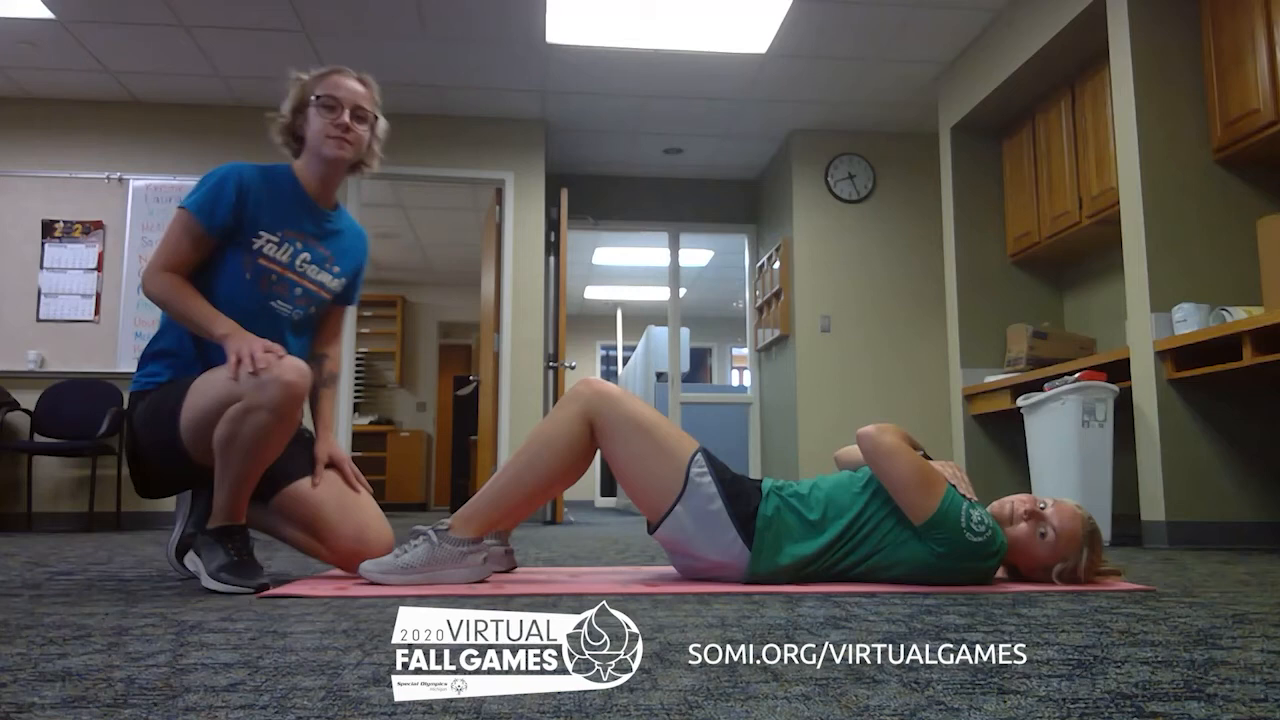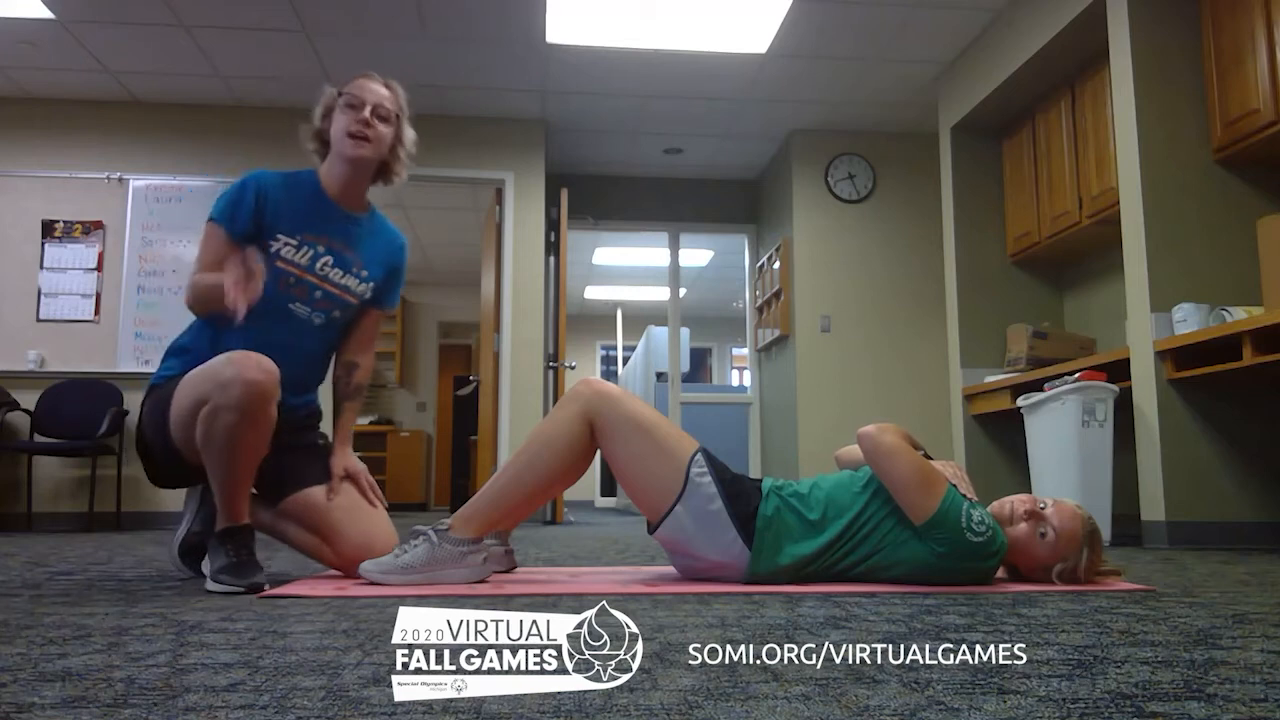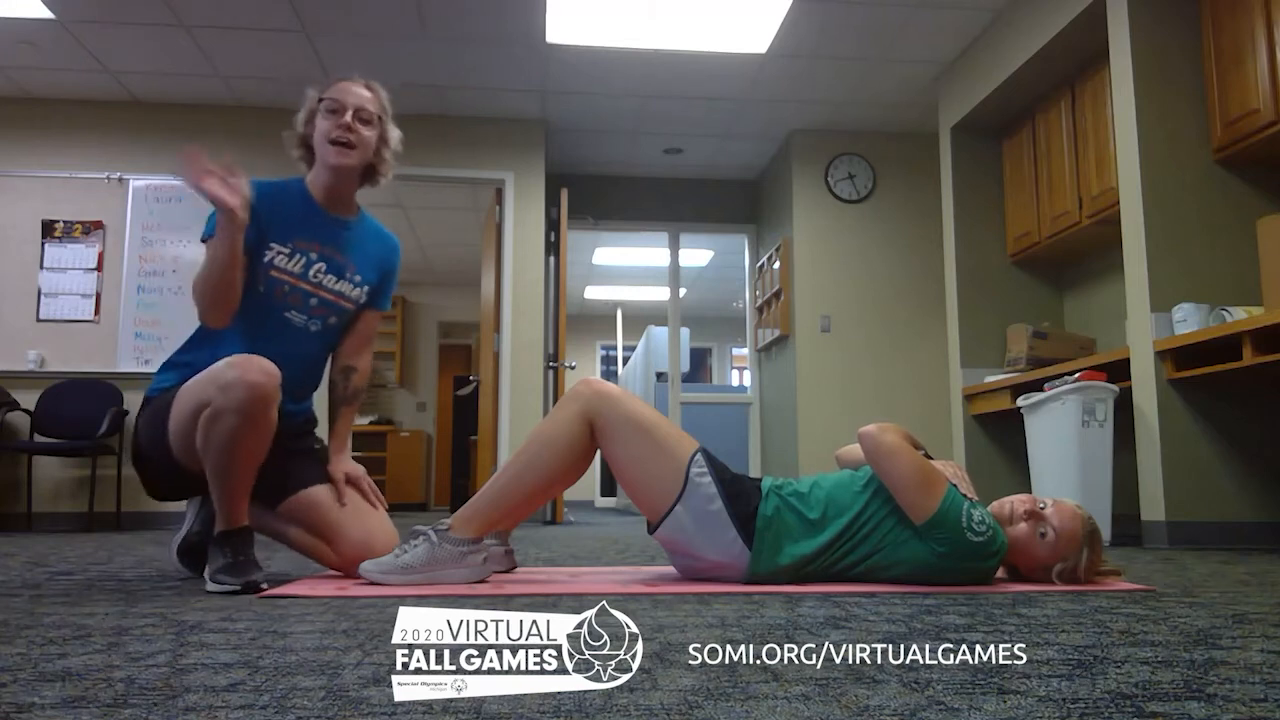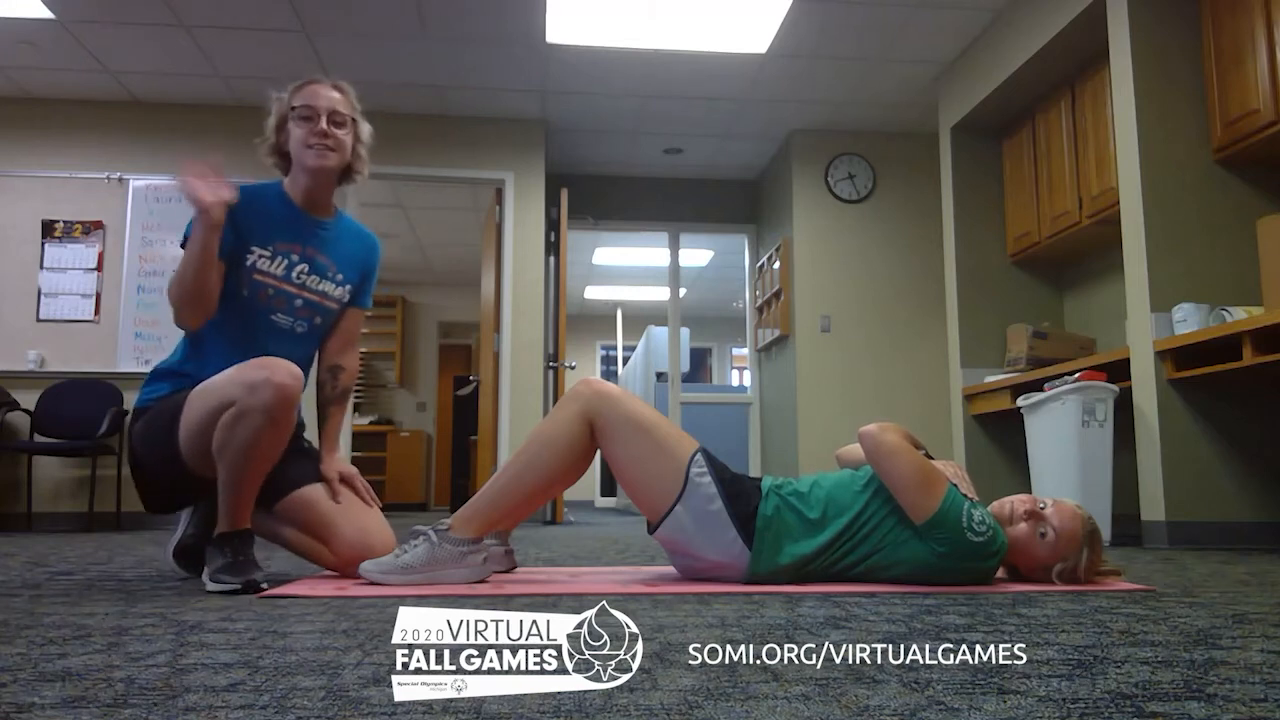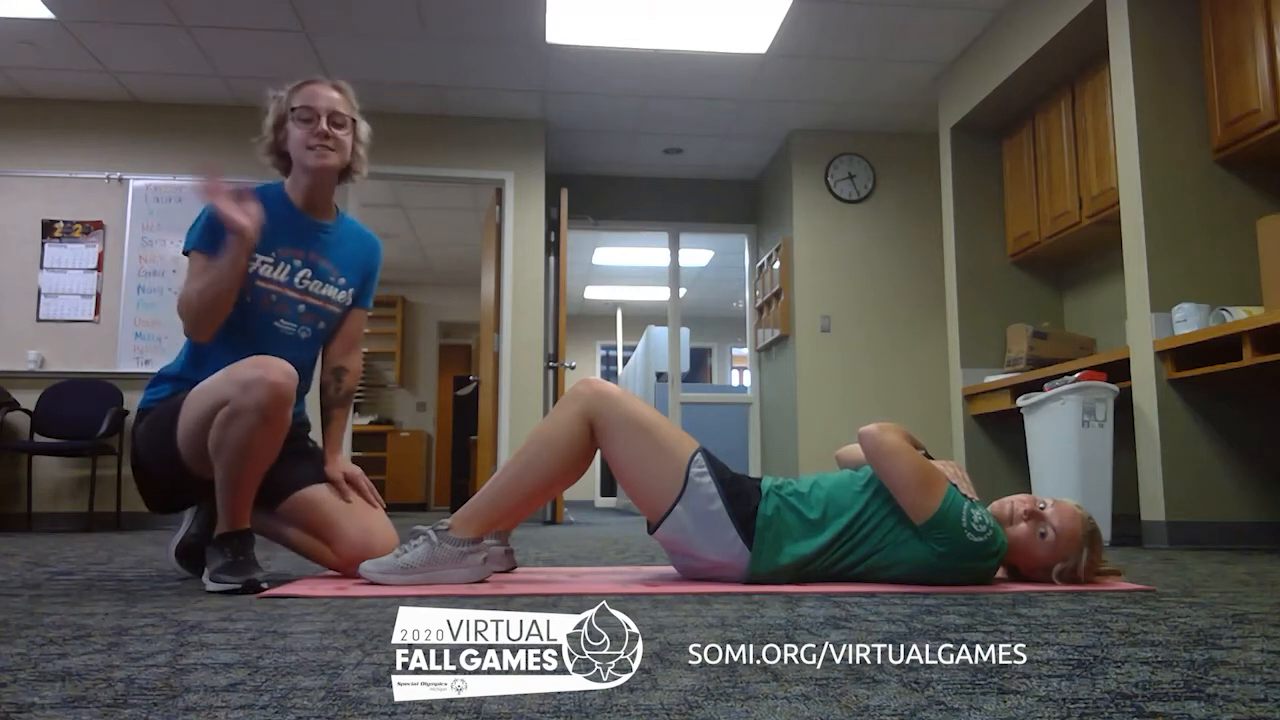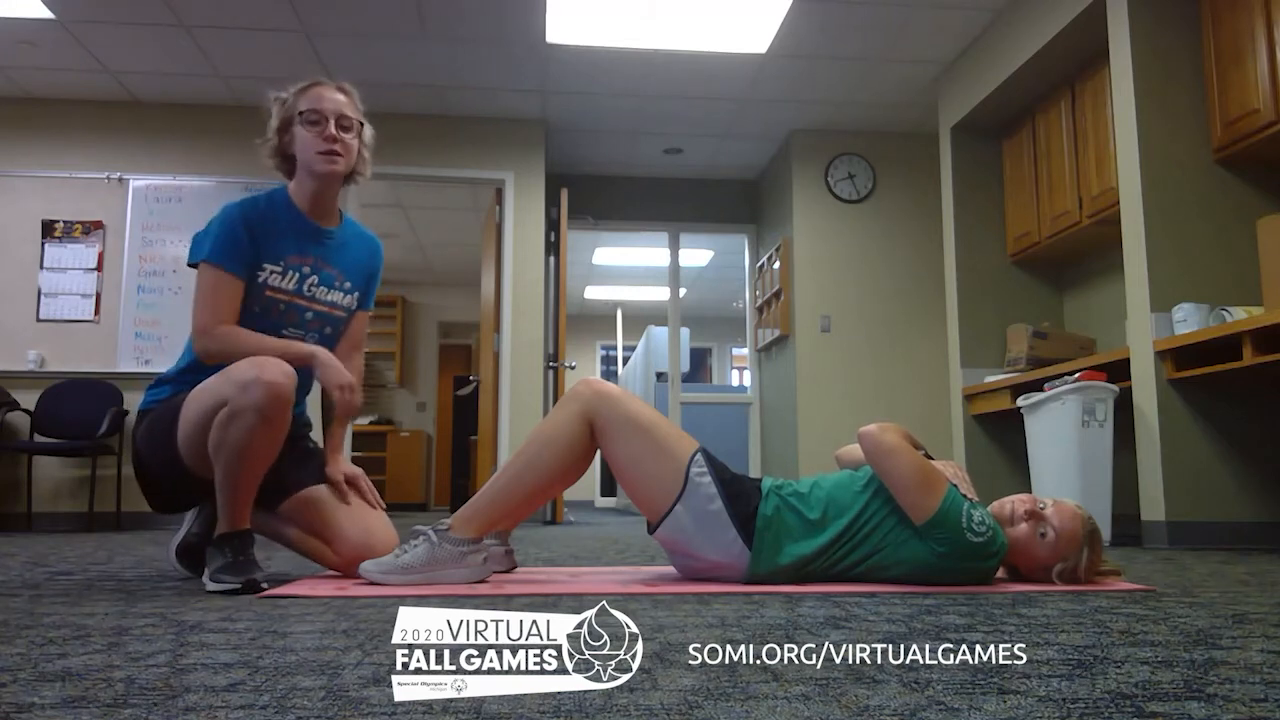
dt=0.3s
person 1, frame 1
left shoulder: (970, 538)
right shoulder: (968, 529)
left elbow: (875, 439)
right elbow: (853, 461)
left wrist: (925, 463)
right wrist: (934, 467)
left hip: (740, 530)
right hip: (744, 525)
left knee: (593, 397)
right knee: (600, 407)
left ankle: (455, 542)
right ankle: (475, 541)
person 1, frame 2
left shoulder: (970, 537)
right shoulder: (970, 532)
left elbow: (874, 438)
right elbow: (853, 459)
left wrist: (929, 467)
right wrist: (933, 467)
left hip: (740, 530)
right hip: (747, 527)
left knee: (594, 395)
right knee: (600, 409)
left ankle: (457, 541)
right ankle: (477, 540)
person 1, frame 3
left shoulder: (971, 539)
right shoulder: (968, 529)
left elbow: (876, 437)
right elbow: (853, 458)
left wrist: (930, 467)
right wrist: (933, 466)
left hip: (741, 530)
right hip: (746, 525)
left knee: (592, 396)
right knee: (599, 407)
left ankle: (456, 542)
right ankle: (479, 541)
person 1, frame 4
left shoulder: (970, 537)
right shoulder: (970, 528)
left elbow: (875, 437)
right elbow: (854, 459)
left wrist: (924, 462)
right wrist: (932, 465)
left hip: (740, 530)
right hip: (746, 526)
left knee: (593, 396)
right knee: (599, 409)
left ankle: (455, 542)
right ankle: (473, 540)
person 1, frame 5
left shoulder: (970, 539)
right shoulder: (968, 531)
left elbow: (875, 437)
right elbow: (852, 459)
left wrist: (927, 463)
right wrist: (932, 466)
left hip: (739, 530)
right hip: (744, 527)
left knee: (593, 397)
right knee: (600, 407)
left ankle: (454, 542)
right ankle: (476, 541)
person 1, frame 6
left shoulder: (972, 537)
right shoulder: (971, 531)
left elbow: (874, 438)
right elbow: (853, 458)
left wrist: (926, 463)
right wrist: (934, 464)
left hip: (740, 529)
right hip: (745, 525)
left knee: (593, 395)
right knee: (598, 409)
left ankle: (455, 541)
right ankle: (478, 539)
person 2, frame 1
left shoulder: (352, 241)
right shoulder: (239, 185)
left elbow: (326, 346)
right elbow: (158, 276)
left wrist: (325, 434)
right wrist: (232, 335)
left hip: (271, 424)
right hip: (175, 399)
left knee: (370, 547)
right knee: (283, 375)
left ankle: (216, 506)
right ankle: (219, 530)
person 2, frame 2
left shoulder: (389, 246)
right shoulder: (262, 192)
left elbow: (357, 353)
right elbow: (198, 292)
left wrist: (342, 445)
right wrist: (230, 286)
left hip: (290, 418)
right hip: (195, 394)
left knee: (373, 554)
right knee: (252, 370)
left ankle: (234, 505)
right ankle: (228, 528)
person 2, frame 3
left shoulder: (381, 247)
right shoulder: (258, 202)
left elbow: (354, 357)
right elbow: (214, 315)
left wrist: (339, 451)
right wrist: (231, 219)
left hip: (283, 428)
right hip: (185, 408)
left knee: (373, 552)
right knee: (253, 375)
left ankle: (227, 511)
right ankle: (228, 535)
person 2, frame 4
left shoulder: (360, 246)
right shoulder: (240, 207)
left elbow: (340, 357)
right elbow: (190, 317)
left wrist: (329, 451)
right wrist: (208, 221)
left hip: (274, 435)
right hip: (176, 416)
left knee: (370, 551)
right knee: (275, 378)
left ankle: (220, 509)
right ankle: (227, 535)
person 2, frame 5
left shoulder: (362, 247)
right shoulder: (238, 211)
left elbow: (344, 359)
right elbow: (197, 325)
left wrist: (333, 453)
right wrist: (241, 242)
left hip: (279, 433)
right hip: (180, 420)
left knee: (373, 550)
right knee: (268, 376)
left ankle: (225, 513)
right ankle: (227, 537)
person 2, frame 6
left shoulder: (365, 249)
right shoulder: (244, 220)
left elbow: (348, 361)
right elbow: (208, 340)
left wrist: (335, 454)
right wrist: (312, 354)
left hip: (280, 435)
right hip: (186, 421)
left knee: (374, 551)
right knee: (269, 377)
left ankle: (223, 511)
right ankle: (228, 535)
